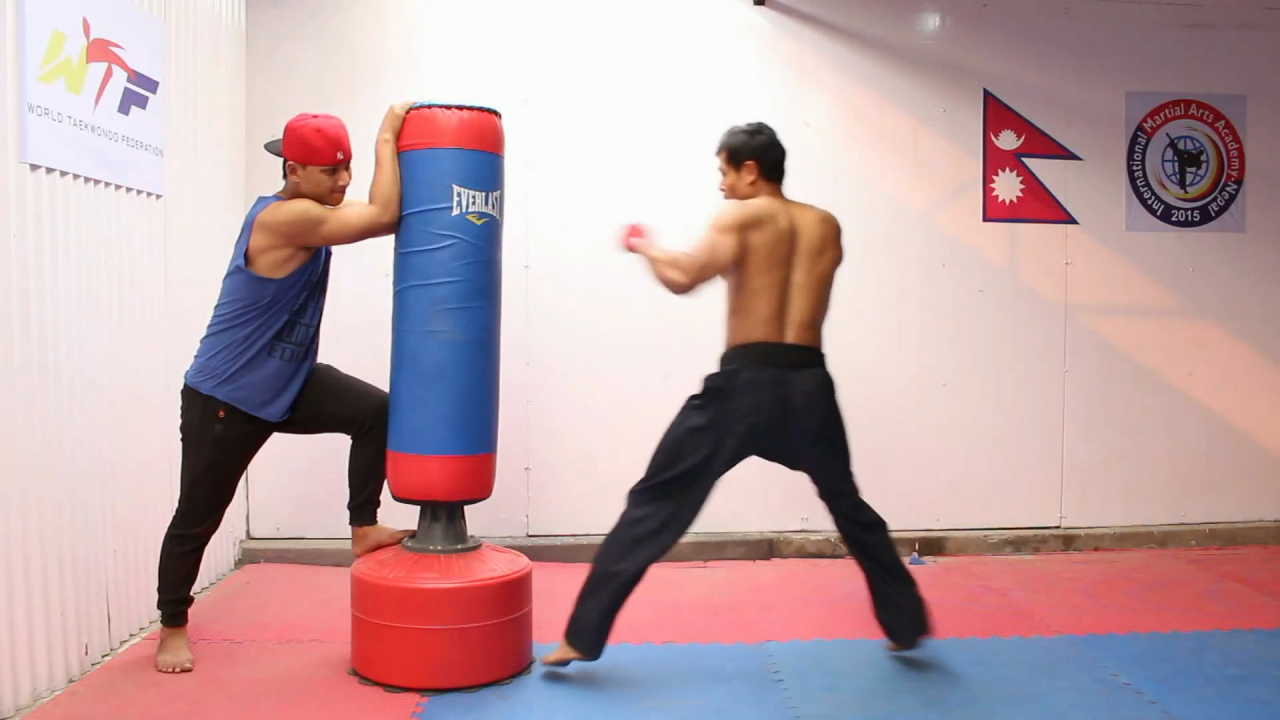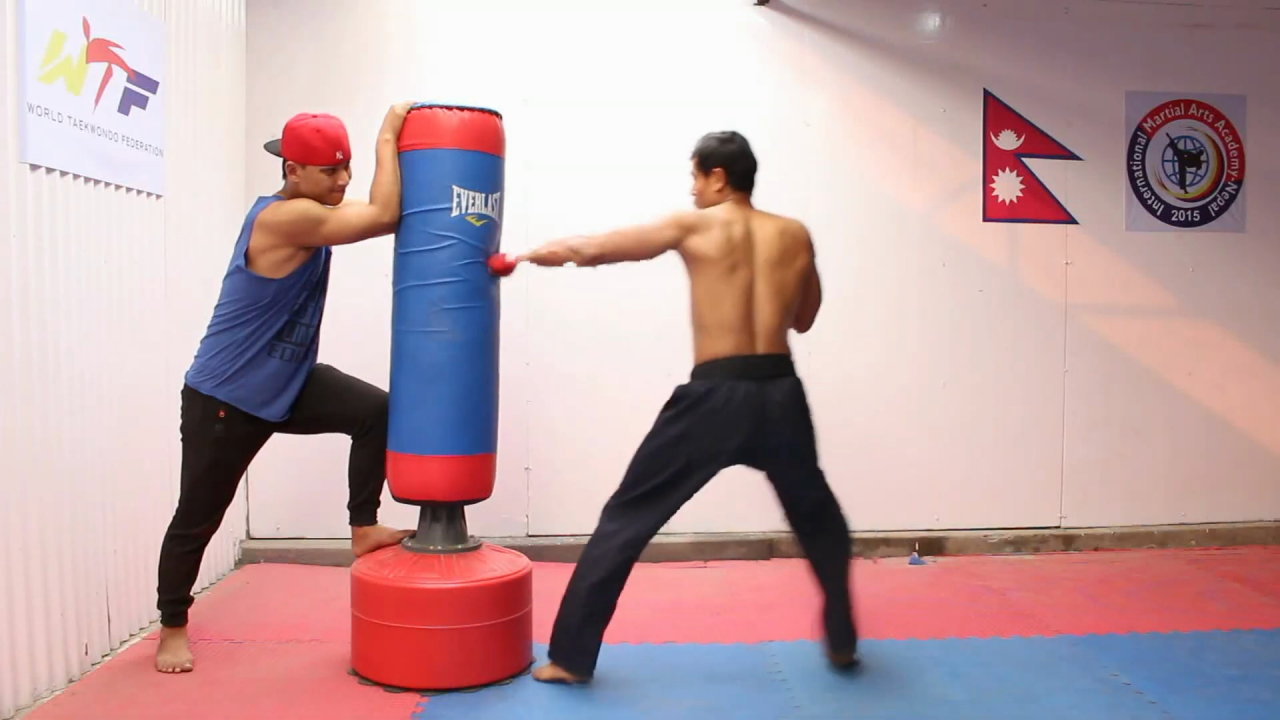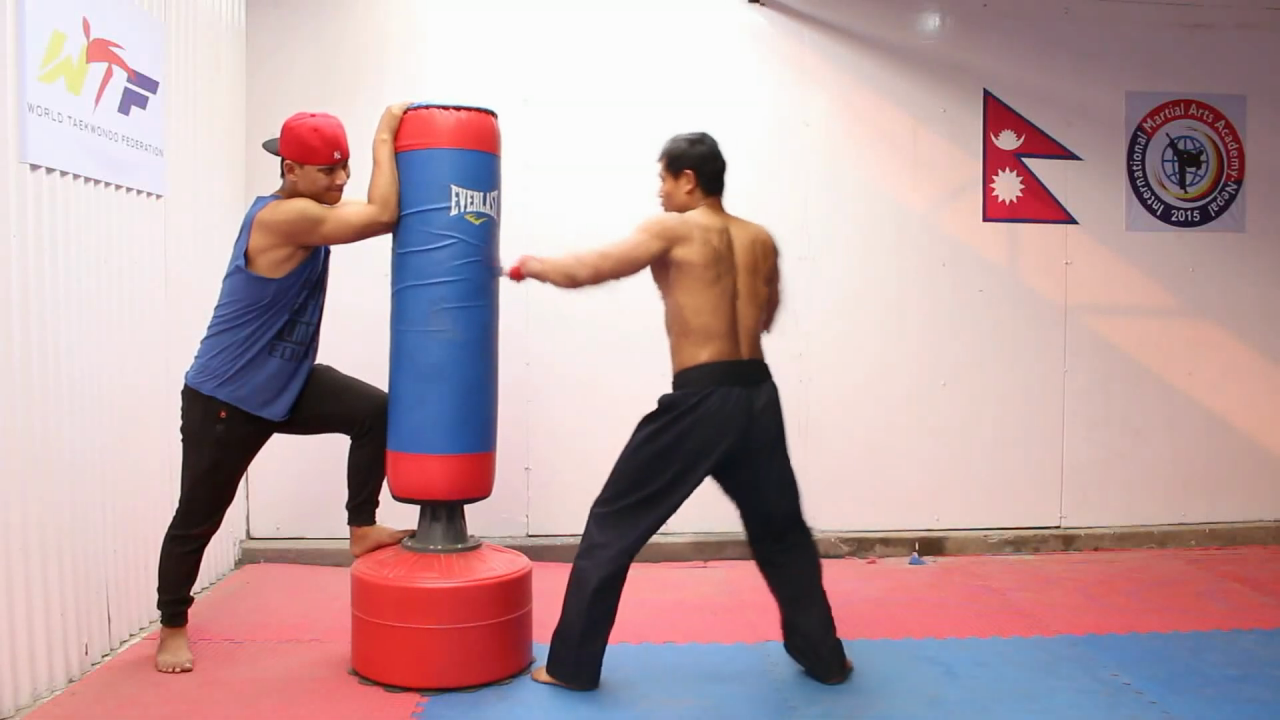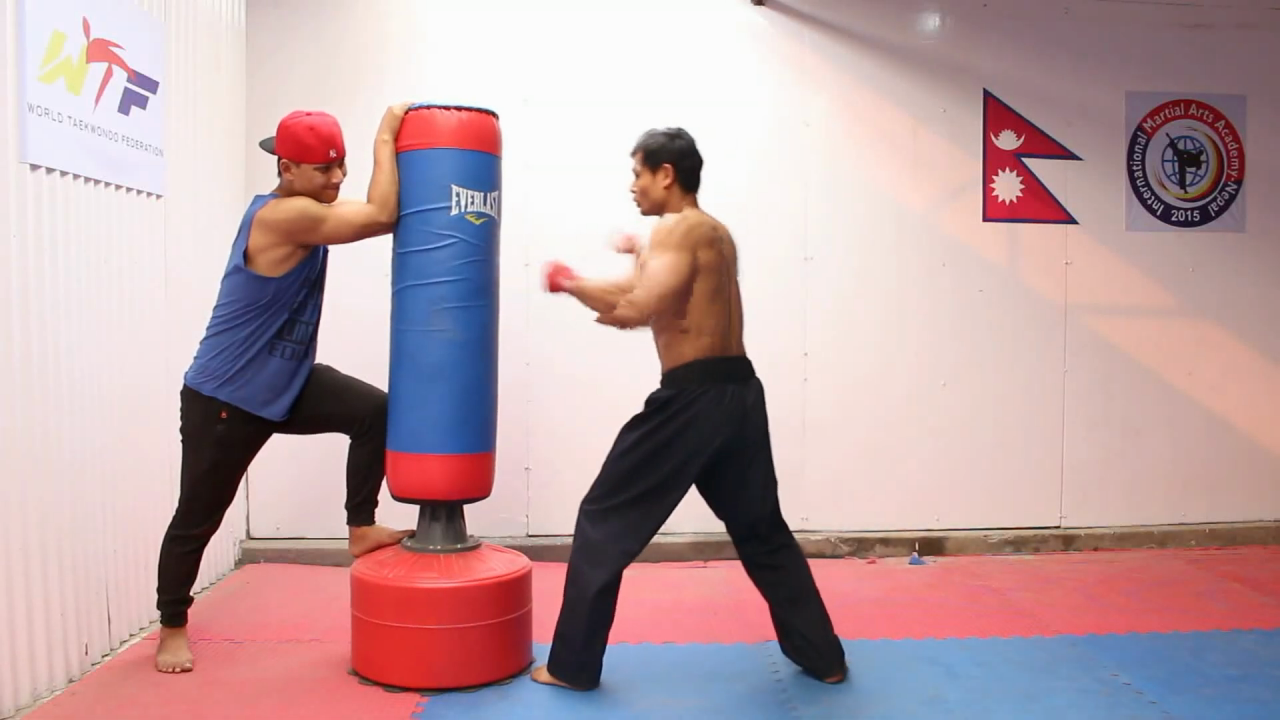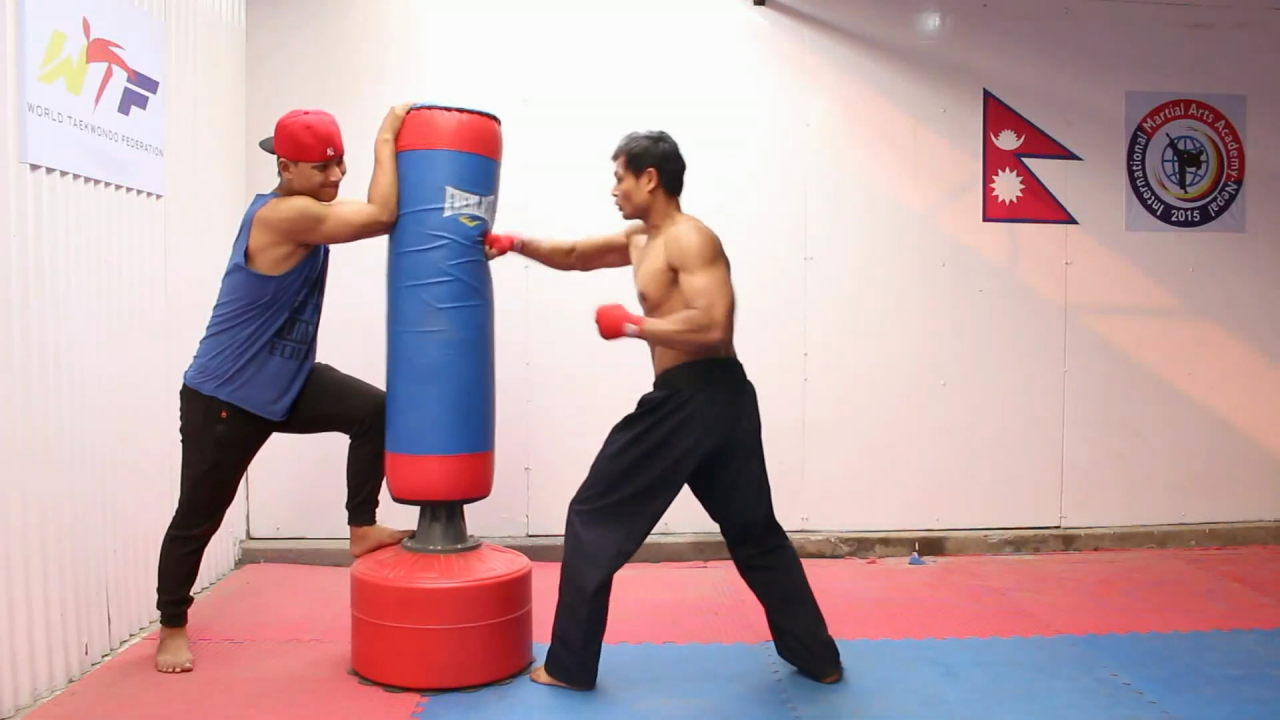
dt=0.3s
person 1, frame 1
left shoulder: (314, 211)
right shoulder: (283, 218)
left elbow: (386, 217)
right elbow: (381, 216)
right wrist: (387, 136)
left hip: (288, 382)
right hip: (224, 396)
left knee: (377, 411)
right knee: (198, 517)
left ankle: (363, 529)
right ankle: (172, 628)
person 1, frame 2
left shoulder: (313, 211)
right shoulder: (282, 218)
left elbow: (383, 215)
right elbow: (382, 217)
right wrist: (389, 136)
left hip: (288, 383)
right hip: (224, 396)
left knee: (376, 412)
right knee: (198, 517)
left ankle: (363, 529)
right ankle: (172, 628)
person 1, frame 3
left shoulder: (313, 210)
right shoulder: (281, 217)
left elbow: (380, 214)
right elbow: (380, 217)
right wrist: (386, 136)
left hip: (288, 383)
right hip: (225, 396)
left knee: (375, 412)
right knee: (199, 517)
left ankle: (362, 530)
right ankle: (172, 628)
person 1, frame 4
left shoulder: (310, 210)
right shoulder: (281, 216)
left elbow: (381, 217)
right elbow: (378, 216)
right wrist: (386, 137)
left hip: (287, 383)
right hip: (223, 397)
left knee: (374, 411)
right knee: (198, 517)
left ankle: (360, 529)
right ankle: (172, 628)
person 1, frame 5
left shoulder: (311, 209)
right shoulder: (282, 215)
left elbow: (380, 216)
right elbow: (380, 216)
right wrist: (387, 138)
left hip: (288, 382)
right hip: (223, 395)
left knee: (374, 411)
right knee: (199, 517)
left ankle: (361, 529)
right ankle: (172, 628)
person 2, frame 1
left shoulder: (740, 217)
right shoulder: (826, 226)
left elbow: (683, 276)
left wrist: (643, 243)
left hip: (745, 382)
right hip: (807, 383)
left knee: (655, 502)
right knee: (848, 504)
left ankle: (584, 635)
right ankle: (905, 623)
person 2, frame 2
left shoulder: (691, 225)
right shoulder: (795, 234)
left elbow: (596, 249)
left wrist: (524, 254)
left hip: (715, 395)
right hip: (779, 391)
left knee: (626, 517)
right knee: (816, 515)
left ankle: (570, 656)
right ankle: (841, 639)
person 2, frame 3
left shoulder: (670, 232)
right shoulder: (761, 240)
left elbow: (586, 270)
left wrist: (527, 265)
left hip: (698, 403)
right hip: (756, 397)
left knee: (613, 524)
right knee: (781, 531)
left ankle: (572, 664)
right ankle: (824, 656)
person 2, frame 4
left shoulder: (679, 229)
right shoulder: (712, 232)
left elbow: (640, 307)
left wrist: (575, 285)
right wrist: (638, 252)
left hip: (694, 398)
right hip: (737, 394)
left knee: (604, 522)
right knee: (763, 532)
left ankle: (572, 666)
right ankle: (824, 656)
person 2, frame 5
left shoulder: (690, 239)
right shoulder: (643, 239)
left elbow: (712, 328)
right elbow: (577, 254)
left wrist: (630, 325)
right wrist: (517, 244)
left hip: (690, 401)
right hip: (724, 398)
left knee: (594, 520)
right knee: (755, 532)
left ankle: (570, 666)
right ankle: (817, 656)
